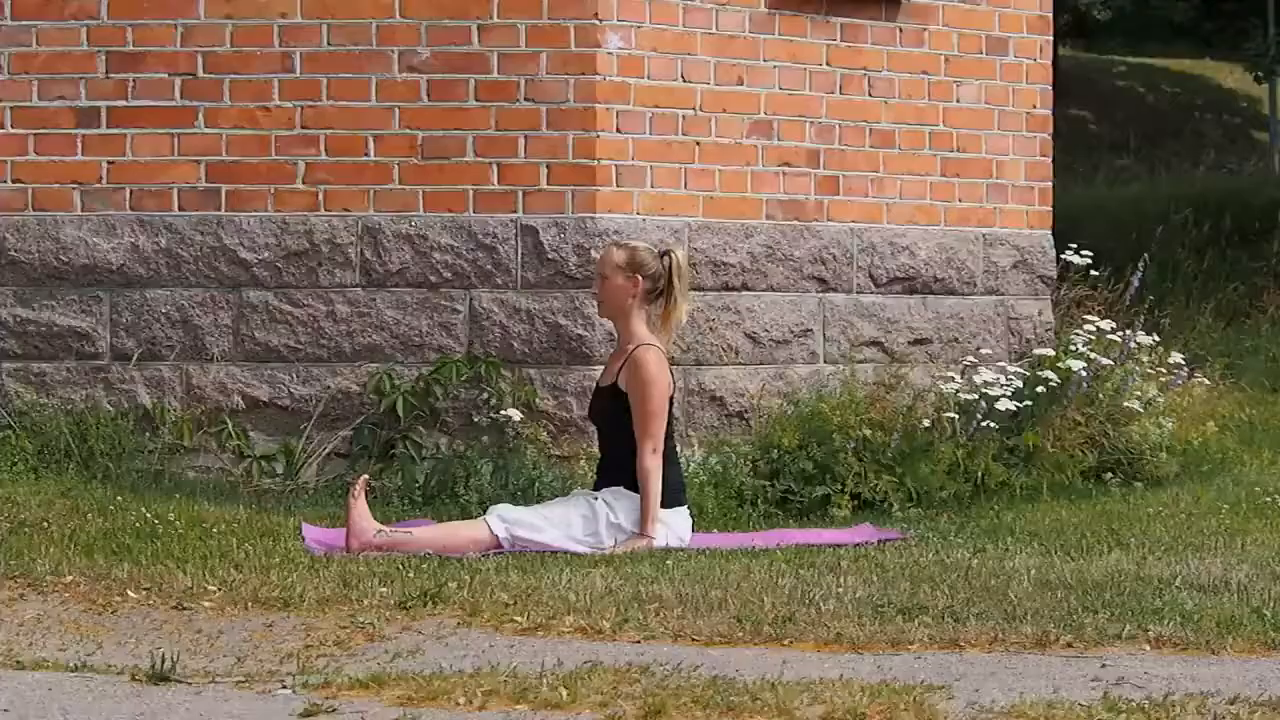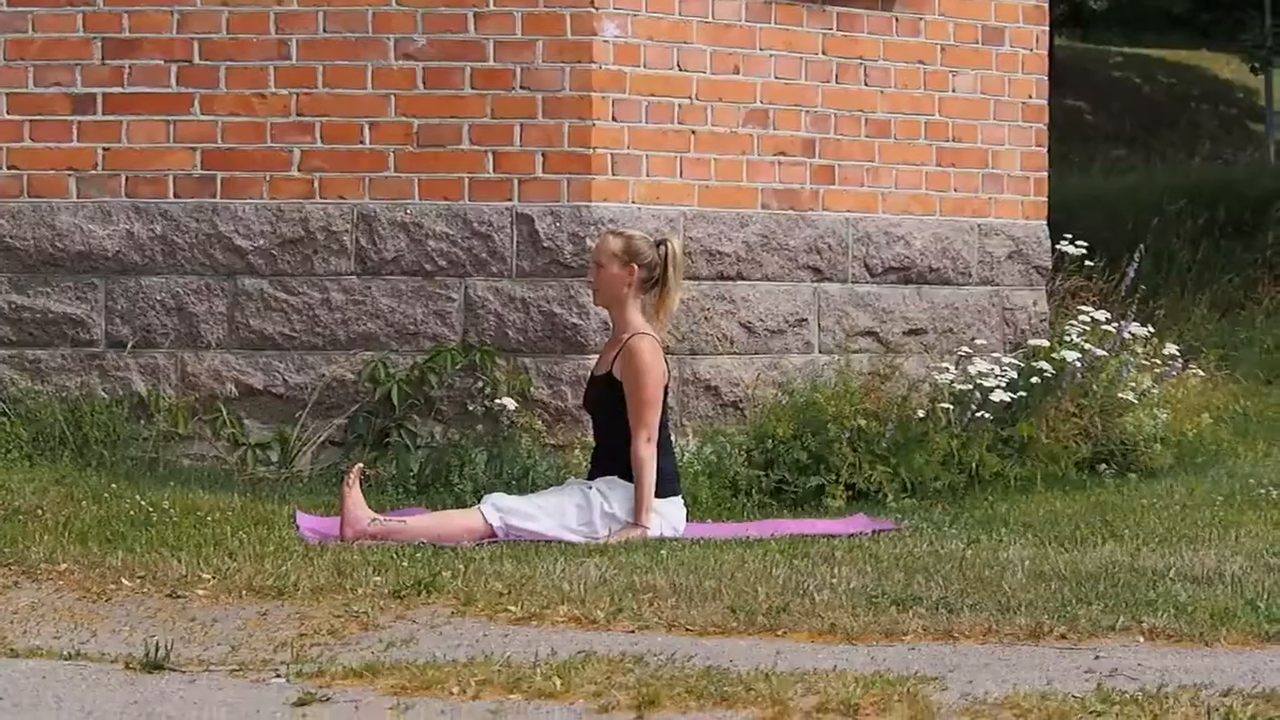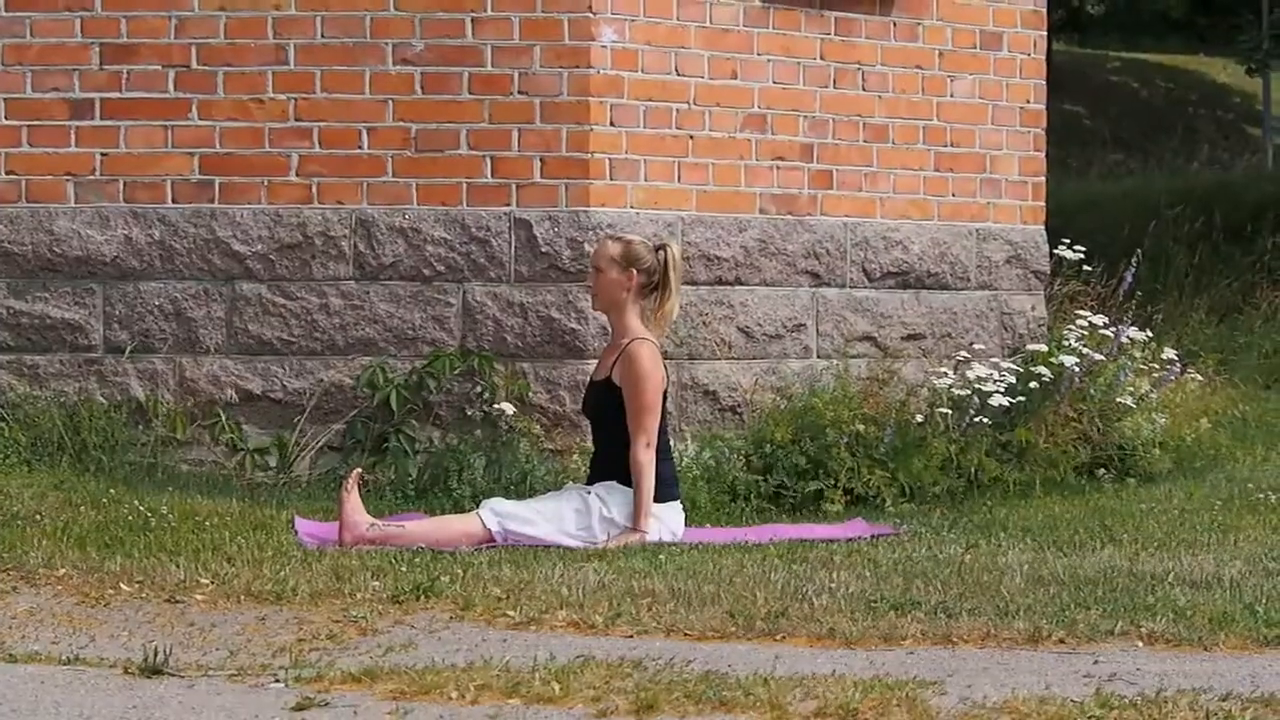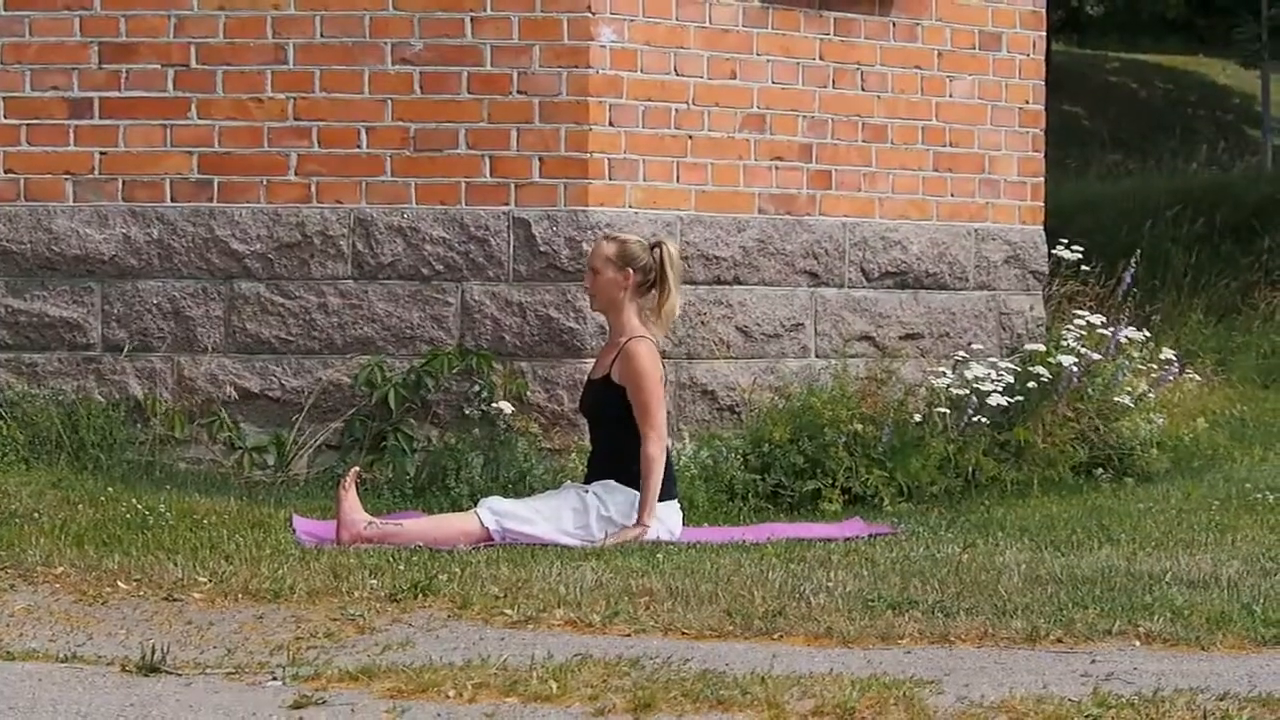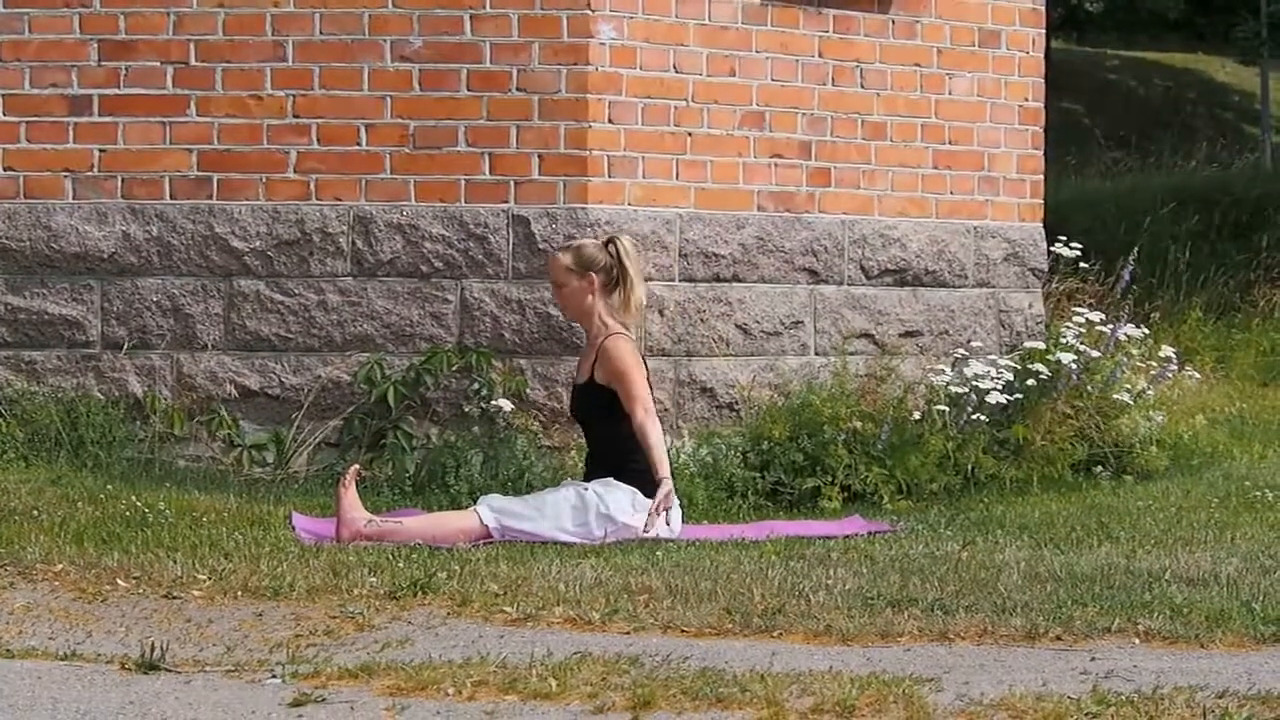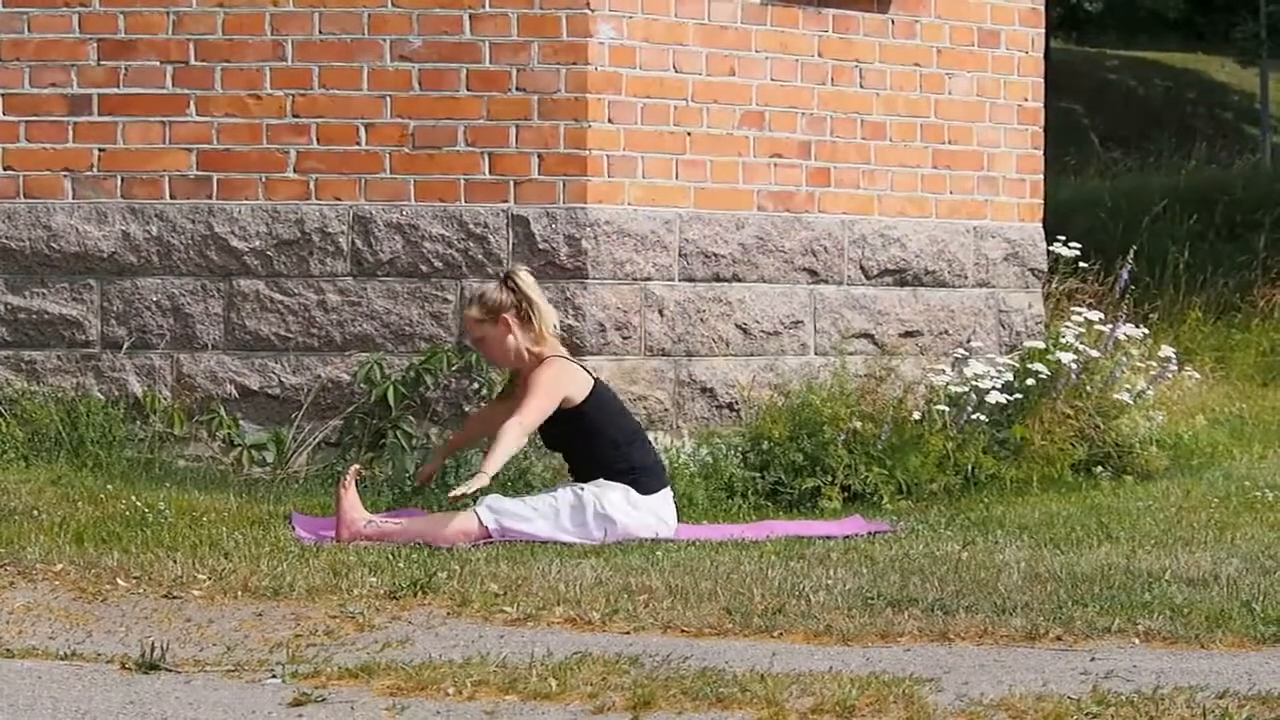
dt=0.4s
person 1, frame 1
left shoulder: (645, 359)
right shoulder: (623, 355)
left elbow: (651, 451)
left wrist: (648, 532)
left hip: (642, 512)
right hip: (618, 503)
left knee: (507, 526)
right knee: (510, 519)
left ankle: (377, 540)
right ankle: (383, 536)
person 1, frame 2
left shoulder: (640, 348)
right shoulder: (618, 344)
left elbow: (645, 440)
left wrist: (642, 522)
left hip: (640, 501)
right hip: (611, 493)
left knee: (501, 515)
right knee: (503, 507)
left ankle: (372, 528)
right ankle: (376, 526)
person 1, frame 3
left shoulder: (639, 353)
right shoulder: (616, 350)
left elbow: (644, 445)
left wrist: (640, 527)
left hip: (638, 507)
right hip: (609, 497)
left knee: (500, 520)
right knee: (502, 512)
left ankle: (370, 534)
right ankle: (376, 530)
person 1, frame 4
left shoulder: (637, 351)
right shoulder: (615, 347)
left elbow: (654, 439)
left wrist: (645, 521)
left hip: (633, 504)
right hip: (609, 496)
left knee: (497, 519)
right knee: (500, 512)
left ankle: (367, 531)
right ankle: (373, 529)
person 1, frame 5
left shoulder: (614, 347)
right shoulder: (596, 345)
left elbow: (643, 415)
left wrist: (664, 480)
left hip: (632, 502)
right hip: (610, 495)
left knee: (495, 518)
right knee: (497, 510)
left ankle: (368, 530)
right ankle: (373, 525)
person 1, frame 6
left shoulder: (553, 372)
right shoulder: (530, 370)
left elbow: (519, 428)
right elbow: (488, 416)
left wrist: (486, 473)
right wrist: (441, 453)
left hip: (635, 505)
right hip: (616, 498)
left knee: (492, 518)
right knee: (495, 515)
left ankle: (365, 530)
